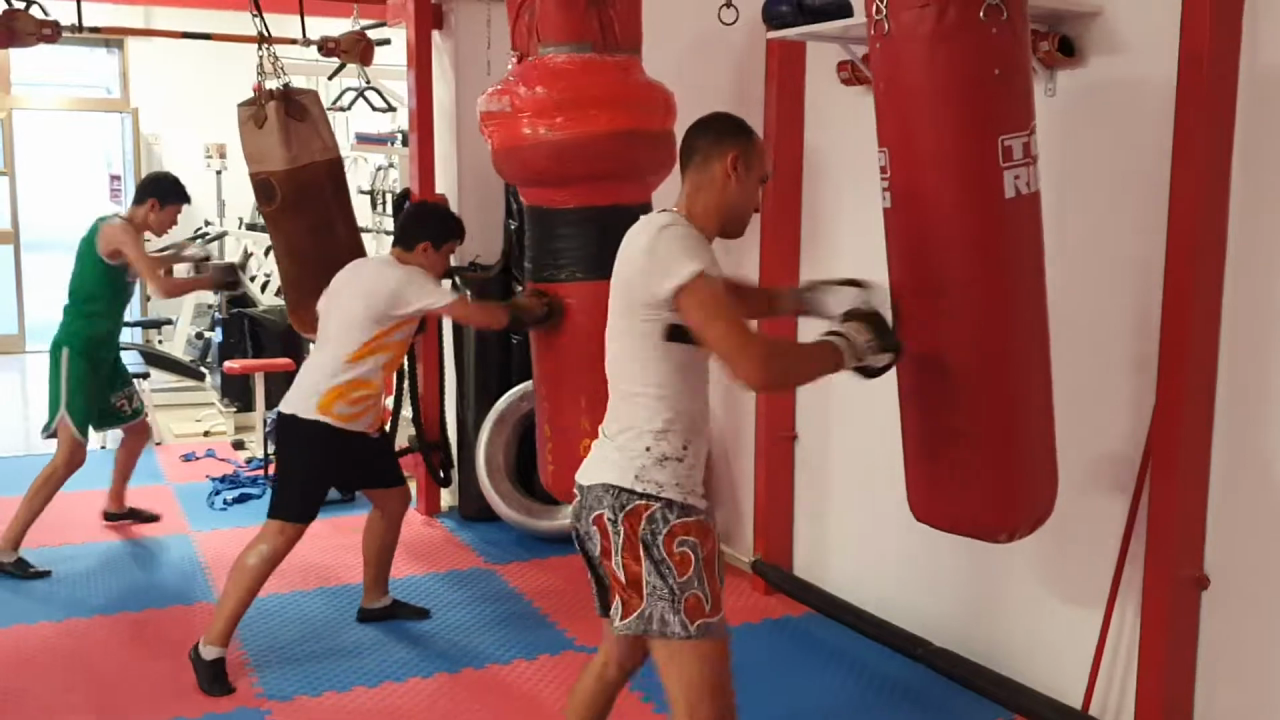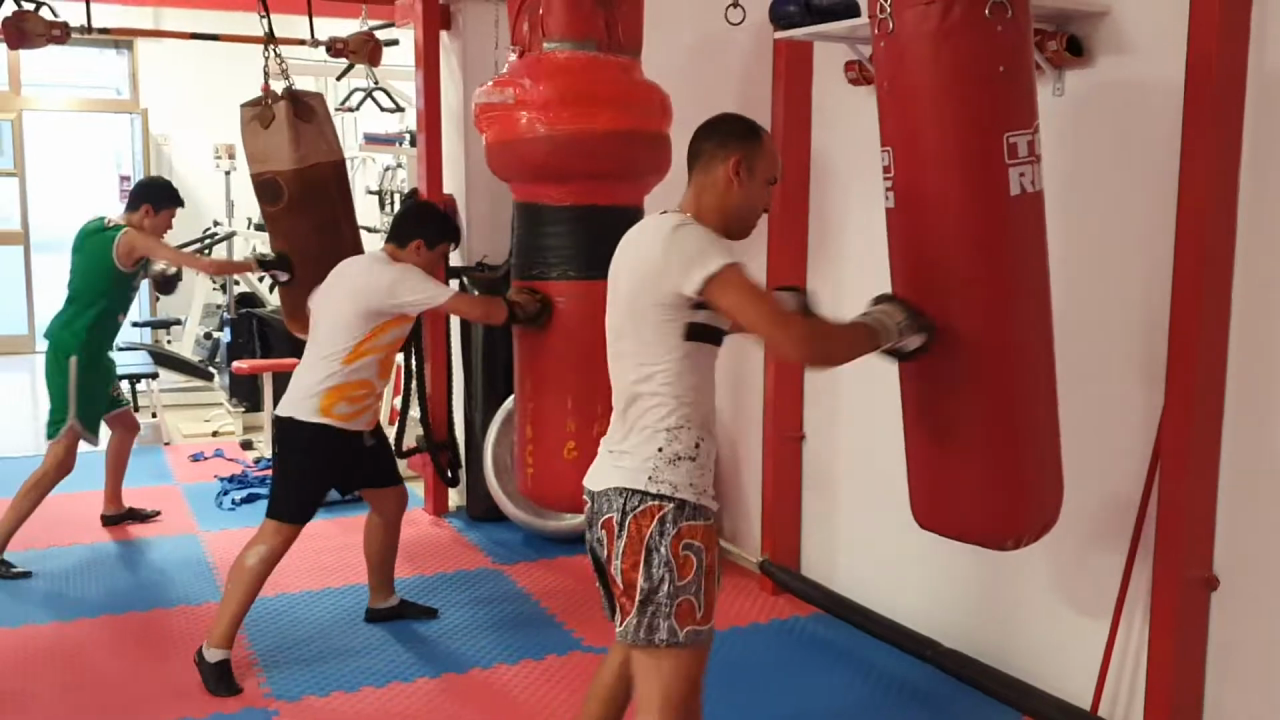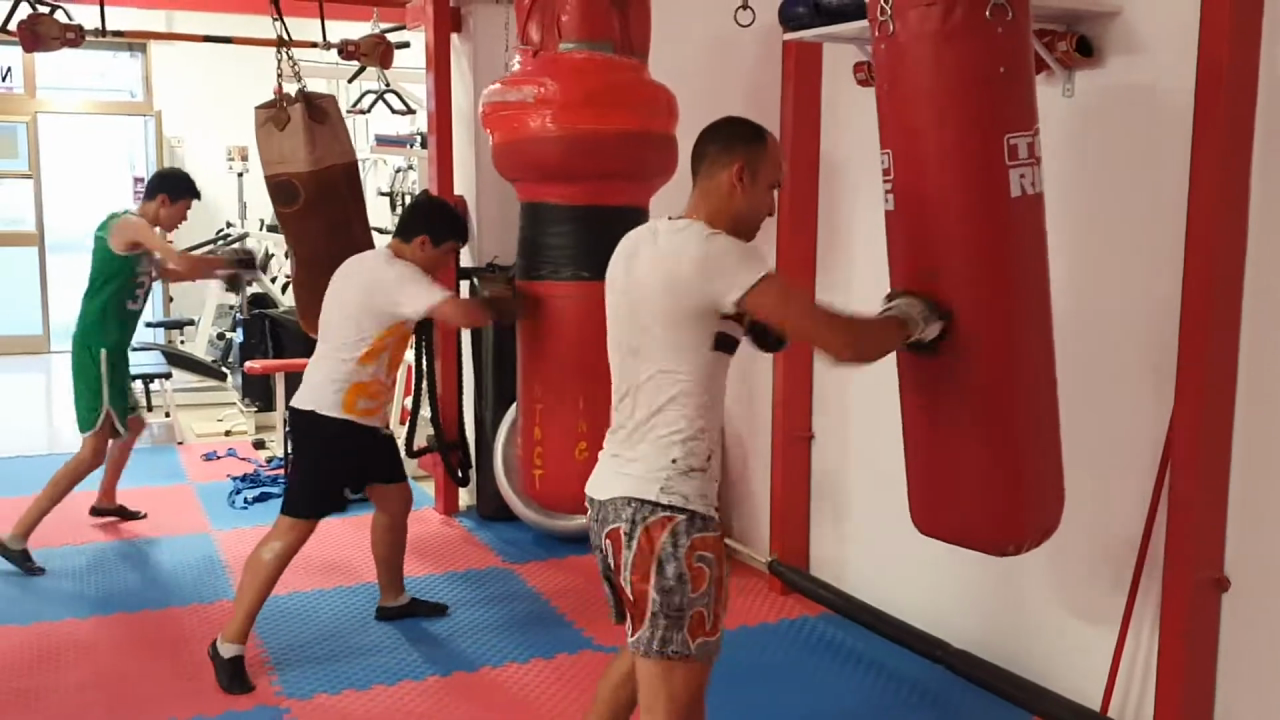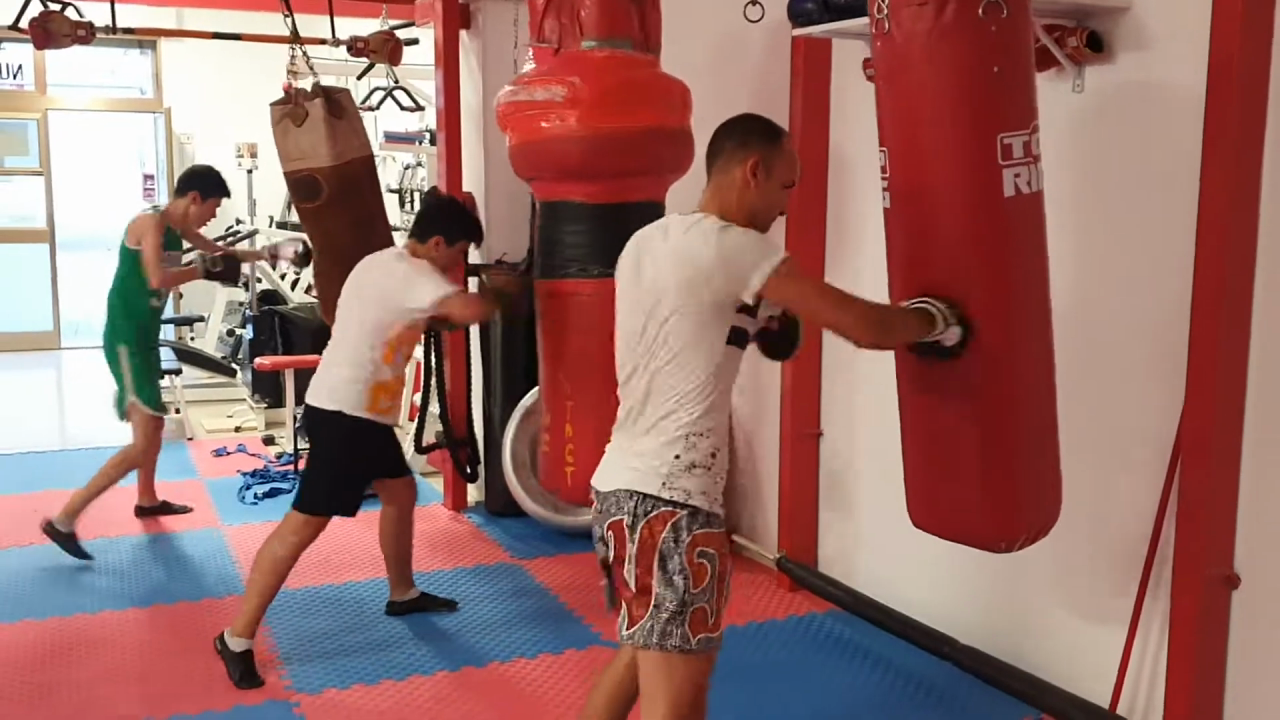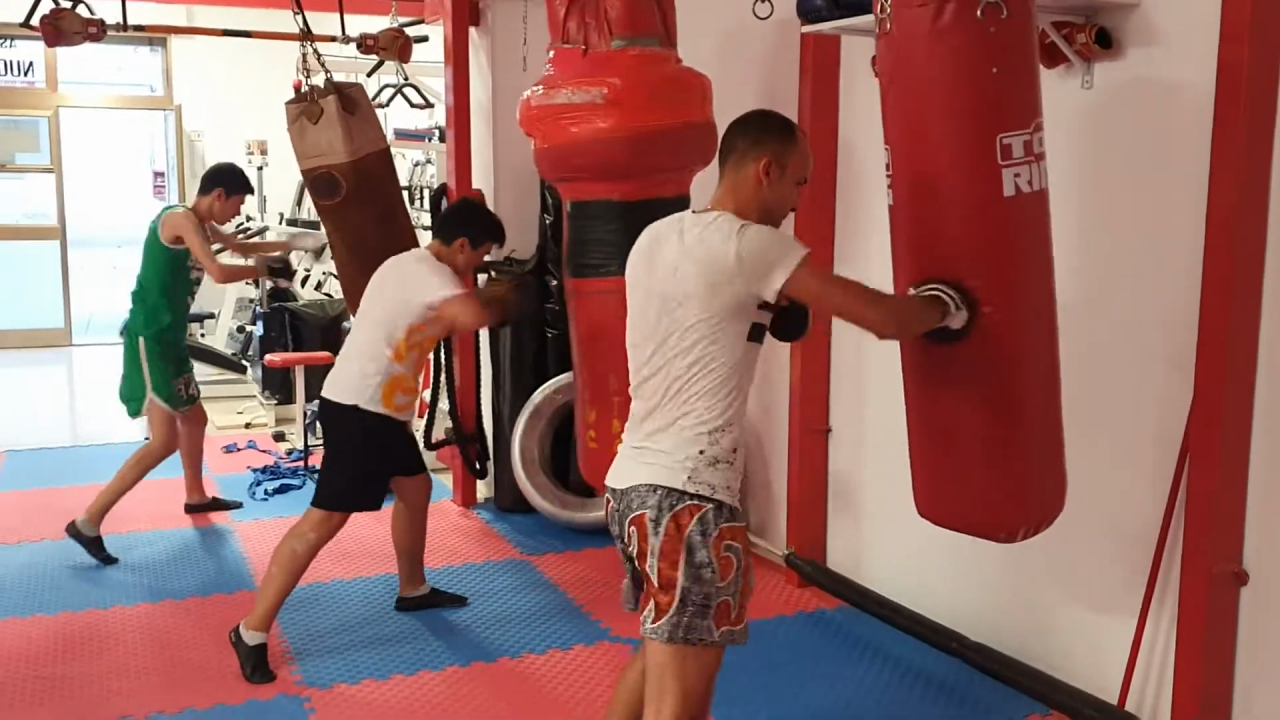
dt=0.3s
person 1, frame 1
left shoulder: (657, 236)
right shoulder: (674, 244)
left elbow: (736, 301)
right elbow: (757, 368)
left wrist: (812, 296)
right wrist: (851, 344)
left hip: (609, 482)
right hip: (646, 493)
left knee: (623, 649)
person 1, frame 2
left shoulder: (646, 239)
right shoulder: (686, 242)
right elbow: (800, 346)
left wrist: (775, 305)
right wrist: (885, 325)
left hip: (616, 485)
right hip: (656, 494)
left knee: (632, 660)
person 1, frame 3
left shoulder: (635, 246)
right shoulder: (709, 251)
right elbow: (841, 341)
right wrist: (917, 319)
left hip: (621, 489)
right hip: (663, 503)
left knee: (643, 657)
person 1, frame 4
left shoulder: (645, 242)
right shoulder: (727, 245)
right elbow: (864, 327)
left wrist: (755, 324)
right wrist: (934, 320)
left hip: (627, 484)
right hip: (670, 499)
left knee: (643, 656)
person 1, frame 5
left shoulder: (653, 238)
right shoulder: (747, 242)
right elbow: (882, 317)
left wrist: (782, 304)
right wrist: (943, 304)
left hip: (638, 479)
right hip: (687, 492)
left knee: (661, 656)
person 2, frame 1
left shoulder: (362, 270)
right shoulder: (405, 279)
right elbow: (480, 316)
right wrist: (527, 311)
left hip: (354, 420)
right hip: (313, 421)
left knee: (391, 499)
right knee: (281, 535)
left ankle: (376, 600)
right ankle: (212, 648)
person 2, frame 2
left shoulder: (356, 269)
right shoulder: (397, 278)
right elbow: (476, 309)
right wrist: (519, 310)
left hip: (354, 420)
right hip: (312, 423)
left knee: (391, 500)
right knee: (277, 534)
left ankle: (382, 600)
right ankle: (215, 650)
person 2, frame 3
left shoulder: (370, 263)
right shoulder: (396, 275)
right elbow: (462, 315)
right wrist: (497, 304)
left hip: (364, 415)
right hip: (328, 417)
left knee: (395, 500)
right knee: (293, 529)
left ankle: (393, 599)
right ankle: (229, 645)
person 2, frame 4
left shoulder: (384, 263)
right shoulder: (413, 273)
right elbow: (468, 312)
right wrist: (495, 294)
left hip: (364, 412)
right hip: (345, 413)
left knee: (402, 493)
right knee: (305, 524)
left ankle: (402, 593)
right ankle: (238, 638)
person 2, frame 5
left shoulder: (406, 265)
right shoulder: (429, 271)
right elbow: (477, 316)
right wrist: (501, 306)
left hip: (382, 409)
right hip: (360, 409)
left knee: (415, 488)
right knee: (326, 520)
left ankle: (413, 588)
right ankle: (251, 632)
person 3, frame 1
left shoulder: (124, 231)
right shoulder: (120, 230)
right elbow: (163, 287)
left wrist: (172, 257)
right wrist: (214, 279)
left hip: (103, 352)
right hip: (75, 351)
left knee: (137, 431)
right knee: (71, 456)
left ankle: (116, 506)
person 3, frame 2
left shoulder: (95, 229)
right shoulder: (133, 240)
right elbow: (207, 268)
left wrist: (149, 272)
right wrist: (264, 265)
left hip: (88, 350)
right hip: (75, 353)
left knee: (126, 426)
right knee: (60, 460)
left ankle: (114, 507)
person 3, frame 3
left shoulder: (142, 230)
right shoulder: (133, 226)
left elbow: (167, 273)
right elbow: (186, 263)
left wrist: (195, 267)
right wrist: (231, 262)
left hip: (109, 344)
right hip: (98, 347)
left knee: (129, 426)
right knee: (94, 451)
left ankle: (105, 500)
person 3, frame 4
left shoulder: (176, 225)
right shoulder: (149, 222)
left elbow: (218, 252)
right elbow: (158, 280)
right wrist: (205, 267)
left hip: (144, 339)
right hip: (127, 342)
left knee: (155, 425)
right knee: (143, 445)
left ankle: (148, 500)
right ankle: (63, 518)
person 3, frame 5
left shoulder: (193, 222)
right shoulder: (182, 219)
left elbow: (240, 246)
right elbow: (220, 273)
left wrist: (284, 244)
right wrist: (267, 268)
left hip: (169, 337)
right hip: (149, 338)
left knee: (193, 418)
right knee: (163, 439)
left ankle: (196, 496)
right ankle: (87, 523)
